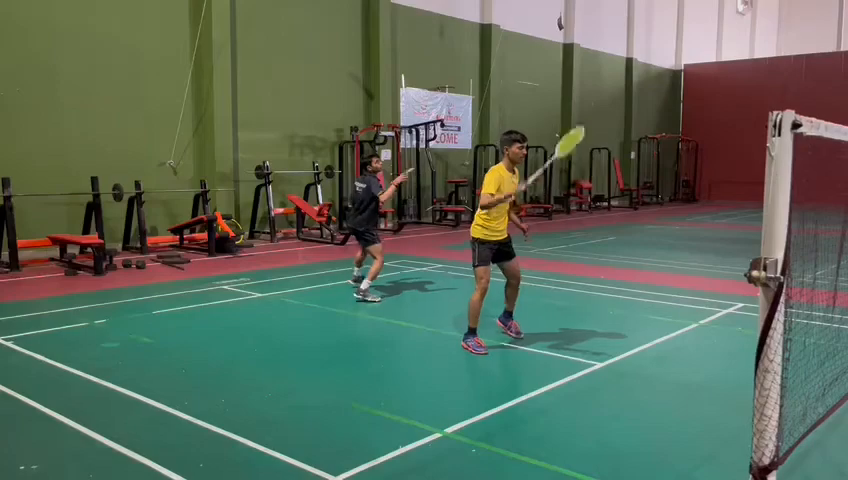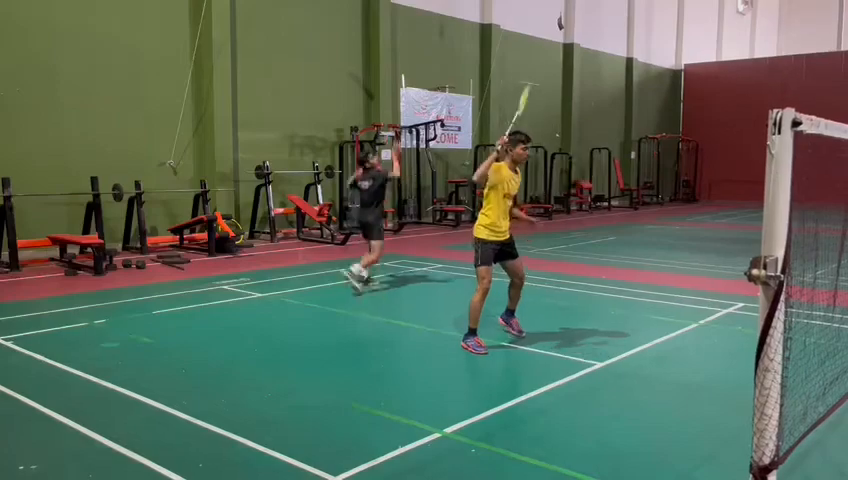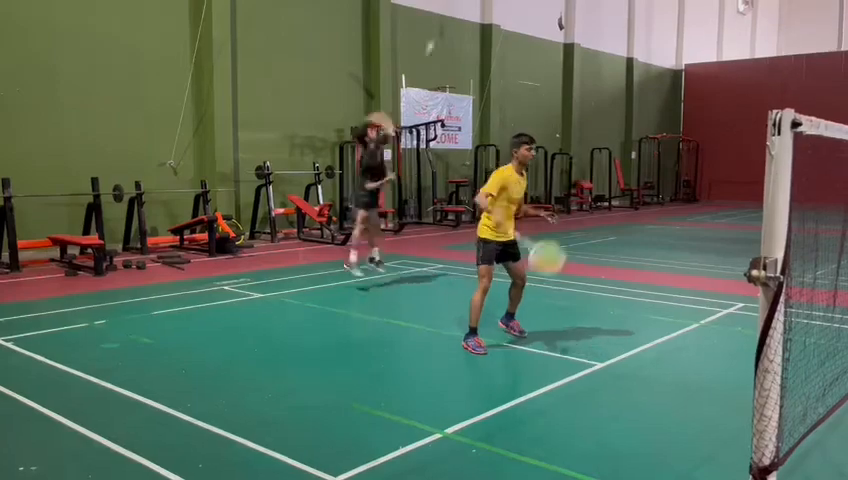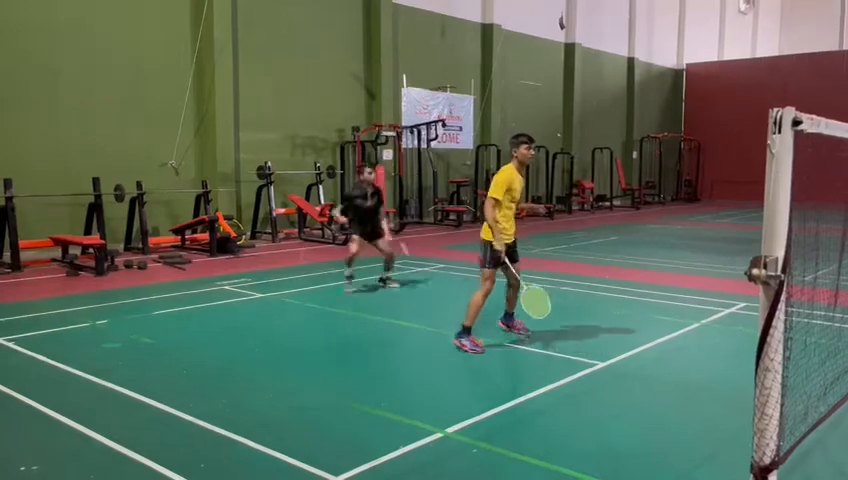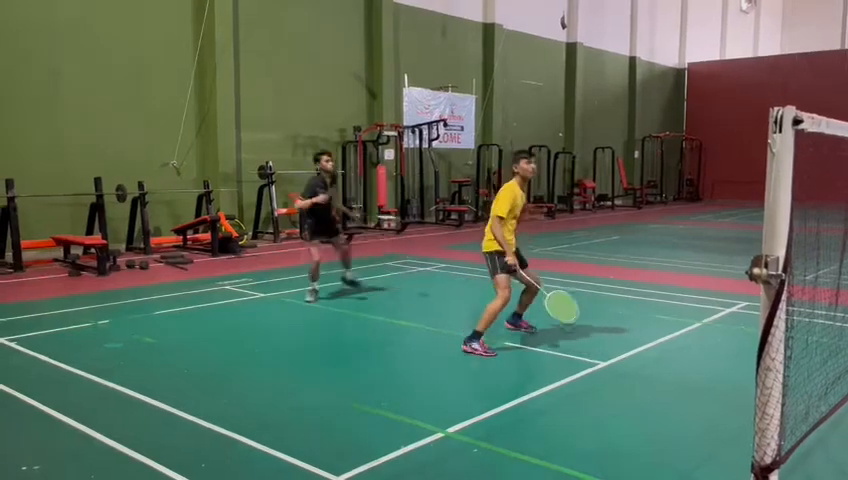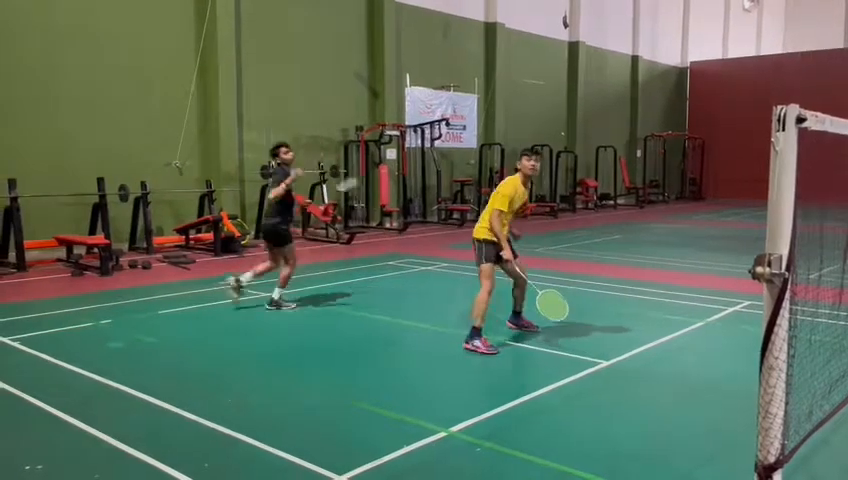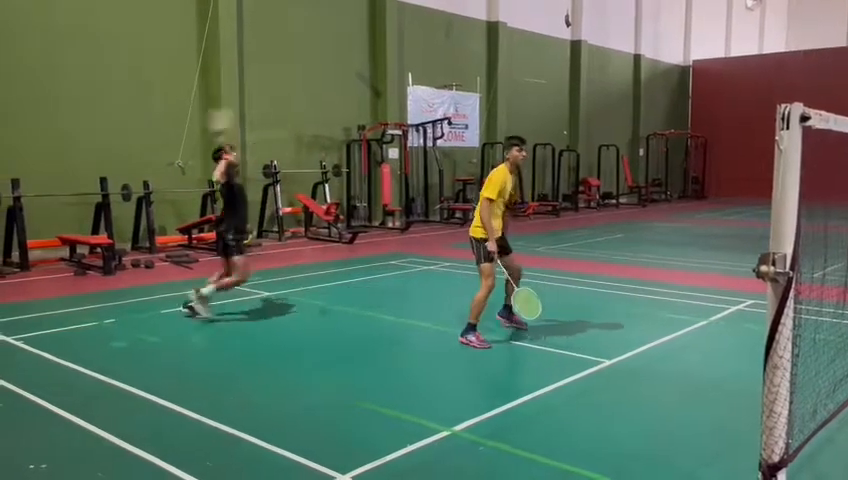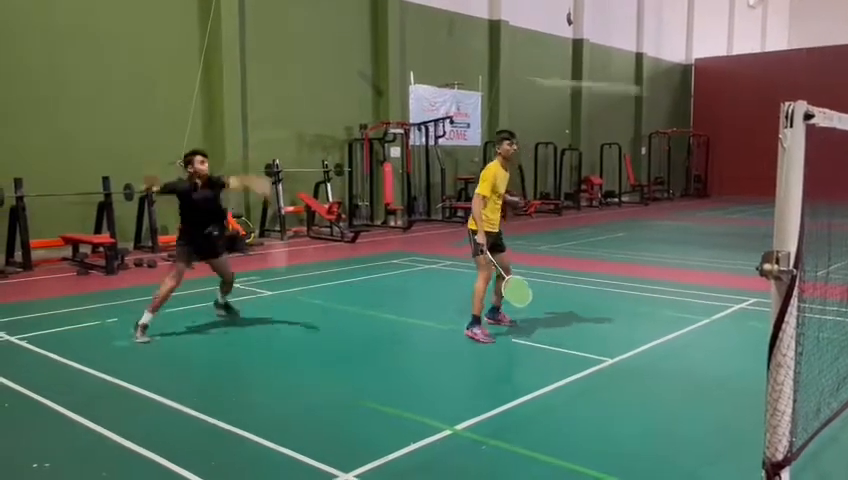
dt=0.3s
person 1, frame 1
left shoulder: (515, 173)
right shoulder: (495, 173)
right elbow: (484, 203)
left wrist: (518, 223)
right wrist: (509, 194)
left hip: (502, 235)
right hip: (483, 236)
left knee: (515, 277)
right knee: (482, 286)
left ankle: (507, 318)
right ankle: (470, 336)
person 1, frame 2
left shoulder: (517, 174)
right shoulder: (497, 169)
right elbow: (478, 178)
left wrist: (524, 217)
right wrist: (496, 154)
left hip: (504, 236)
right hip: (485, 236)
left knee: (518, 277)
right knee: (484, 286)
left ankle: (509, 316)
right ankle: (470, 336)
person 1, frame 3
left shoulder: (523, 177)
right shoulder: (502, 174)
right elbow: (479, 198)
left wrist: (539, 213)
right wrist: (493, 212)
left hip: (508, 236)
right hip: (489, 236)
left knee: (520, 279)
right knee: (484, 285)
left ankle: (508, 319)
right ankle: (470, 336)
person 1, frame 4
left shoulder: (520, 176)
right shoulder: (505, 174)
right elbow: (488, 208)
left wrist: (529, 207)
right wrist: (497, 240)
left hip: (509, 238)
right hip: (493, 239)
left knee: (515, 281)
right knee: (486, 288)
left ankle: (508, 320)
right ankle: (463, 334)
person 1, frame 5
left shoulder: (522, 191)
right shoulder: (508, 191)
right elbow: (495, 224)
right wrist: (508, 253)
left hip: (510, 247)
right hip: (496, 248)
left knee: (535, 284)
right knee: (504, 295)
left ankle: (515, 319)
right ankle: (473, 340)
person 1, frame 6
left shoulder: (525, 188)
right shoulder: (509, 185)
right elbow: (494, 217)
left wrist: (511, 230)
right wrist: (506, 248)
left hip: (500, 237)
right hip: (485, 237)
left knee: (520, 277)
right knee: (488, 285)
left ankle: (516, 317)
right ankle: (474, 336)
person 1, frame 7
left shoulder: (510, 176)
right shoulder: (498, 175)
right elbow: (484, 207)
right wrist: (491, 240)
left hip: (496, 234)
right hip: (482, 235)
left knee: (516, 272)
right knee: (488, 283)
left ankle: (507, 312)
right ankle: (468, 332)
person 1, frame 8
left shoulder: (505, 170)
right shoulder: (491, 171)
right elbow: (476, 203)
left wrist: (509, 199)
right wrist: (480, 232)
left hip: (494, 229)
right hip: (481, 229)
left knee: (505, 270)
right knee: (485, 274)
left ankle: (495, 312)
right ankle: (474, 325)
person 2, frame 1
left shoulder: (360, 180)
right shoulder: (372, 181)
right elbow: (383, 199)
right wrist: (395, 183)
left hip: (355, 223)
right hip: (365, 226)
left knee: (364, 249)
right knee: (379, 259)
left ankle: (356, 276)
right ankle: (363, 290)
person 2, frame 2
left shoulder: (361, 178)
right shoulder: (378, 174)
left elbow: (350, 183)
right elbow: (396, 174)
left wrist: (358, 173)
right wrist: (395, 157)
left hip: (363, 218)
right hip: (373, 220)
left knee: (371, 250)
right knee: (376, 256)
left ankle: (363, 276)
right ankle: (354, 271)
person 2, frame 3
left shoulder: (375, 148)
right shoulder: (369, 158)
left elbow: (388, 135)
right elbow: (368, 186)
right wrist: (384, 181)
left hip: (371, 196)
right hip: (365, 196)
left knee: (374, 228)
right knee: (360, 227)
left ankle: (375, 258)
right ankle: (352, 262)
person 2, frame 4
left shoulder: (378, 191)
right shoulder: (352, 193)
left elbow: (381, 214)
right elbow: (336, 212)
left wrist: (386, 233)
right wrist: (340, 218)
left hip: (373, 228)
right hip: (357, 228)
left knee: (389, 253)
right knee: (354, 251)
left ankle: (386, 278)
right ankle: (348, 274)
person 2, frame 5
left shoulder: (331, 180)
right shoulder: (313, 183)
right elbow: (299, 205)
left wrist: (346, 211)
right wrist: (315, 200)
left hip: (328, 222)
right hip: (312, 225)
left knee: (345, 250)
right knee: (316, 259)
left ankle: (348, 276)
right ankle: (313, 288)
person 2, frame 6
left shoulder: (282, 174)
right shoulder: (283, 174)
right elbow: (272, 196)
right wrist: (289, 181)
left hip: (271, 224)
right hip: (278, 225)
left knee: (274, 263)
right knee: (290, 263)
left ankle: (239, 281)
right ankle: (275, 299)
person 2, frame 7
left shoulder: (232, 178)
right shoulder: (229, 180)
right elbow: (217, 178)
right wrist: (225, 159)
left hip: (233, 233)
right hip: (230, 234)
left knee: (226, 273)
right knee: (240, 277)
left ankle: (194, 303)
right ankle: (202, 294)
person 2, frame 8
left shoulder: (213, 182)
right shoulder: (180, 186)
left elbow: (237, 182)
right elbow: (154, 190)
left wrist: (259, 184)
right wrist: (151, 184)
left hip: (211, 240)
right hip: (188, 241)
left knee: (229, 277)
right knee: (172, 283)
left ankle: (221, 301)
right ankle: (143, 323)
